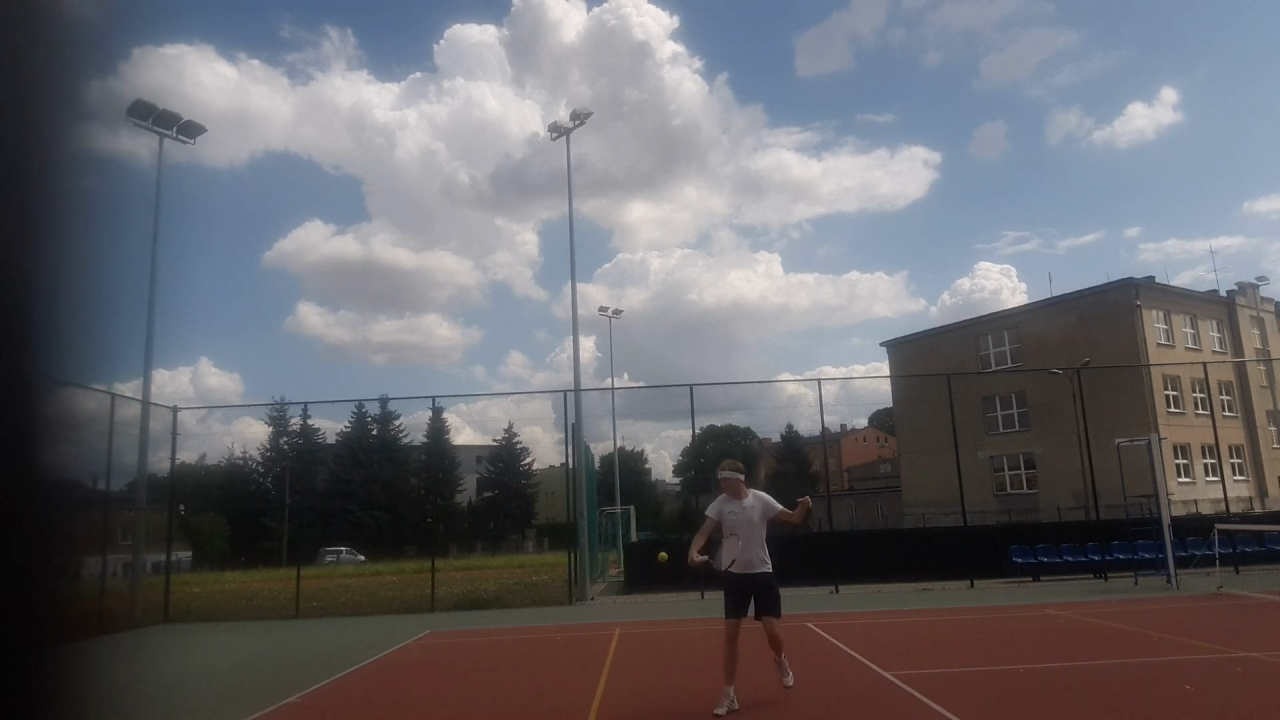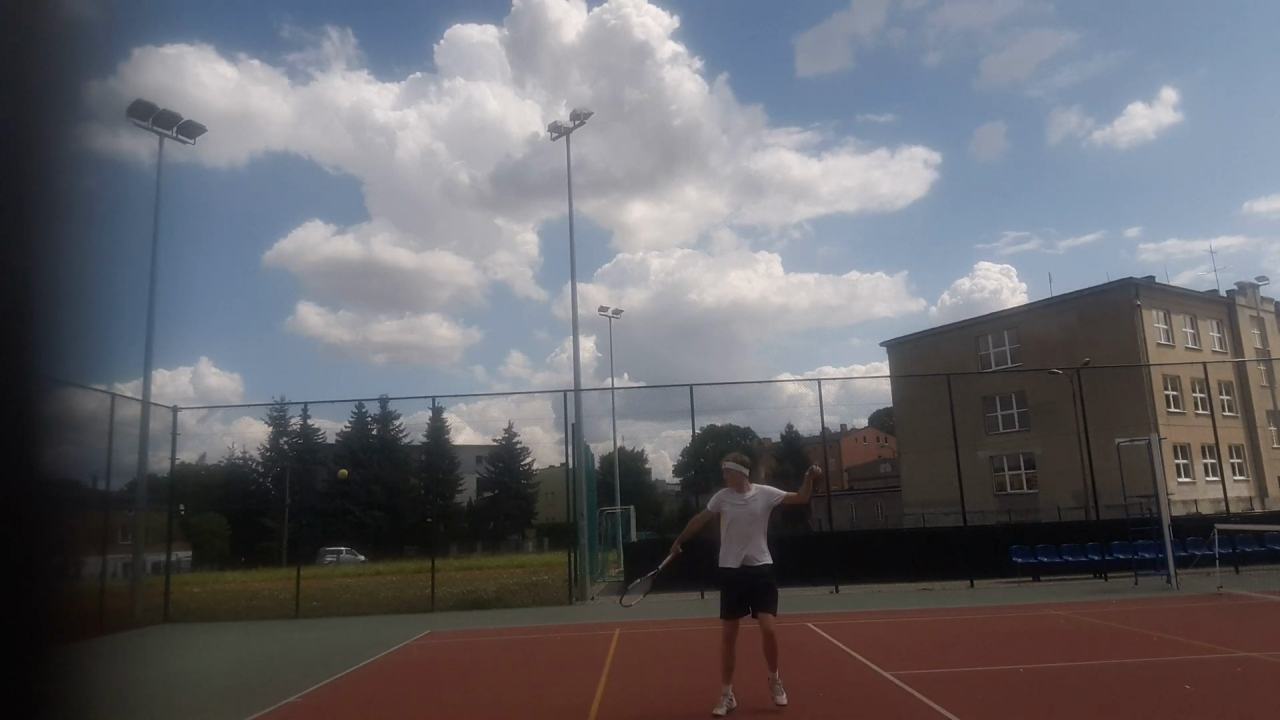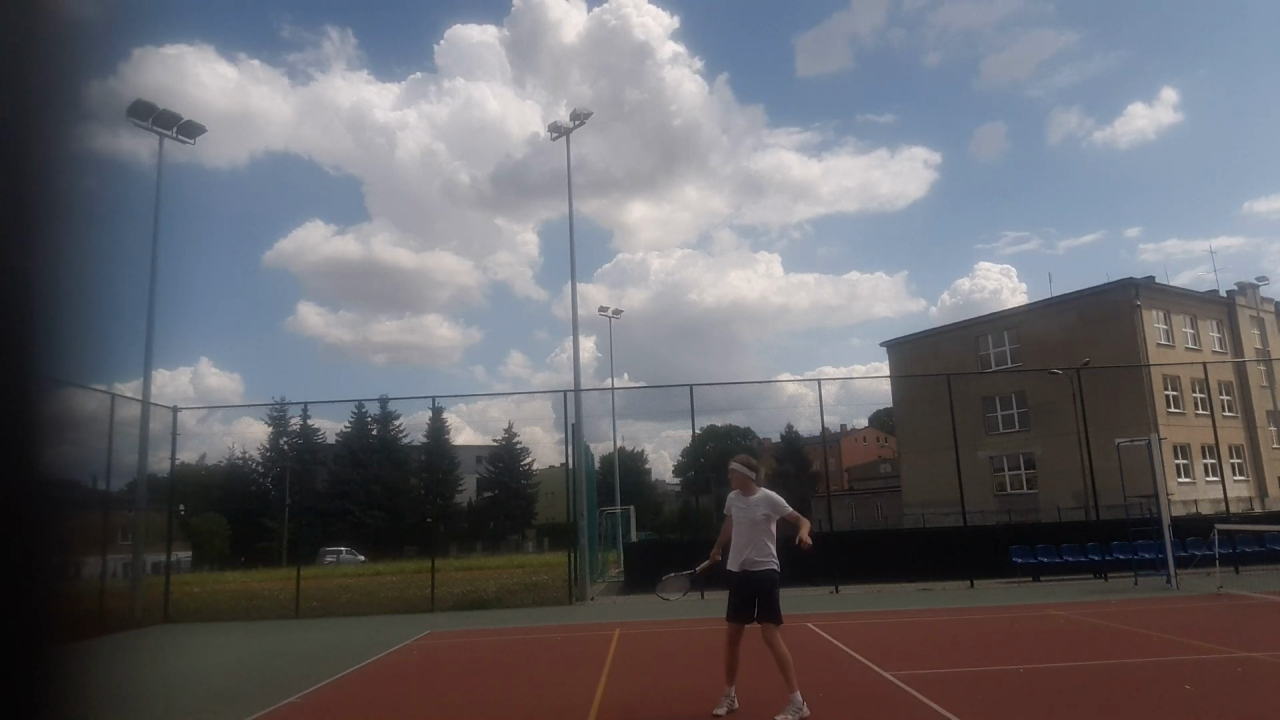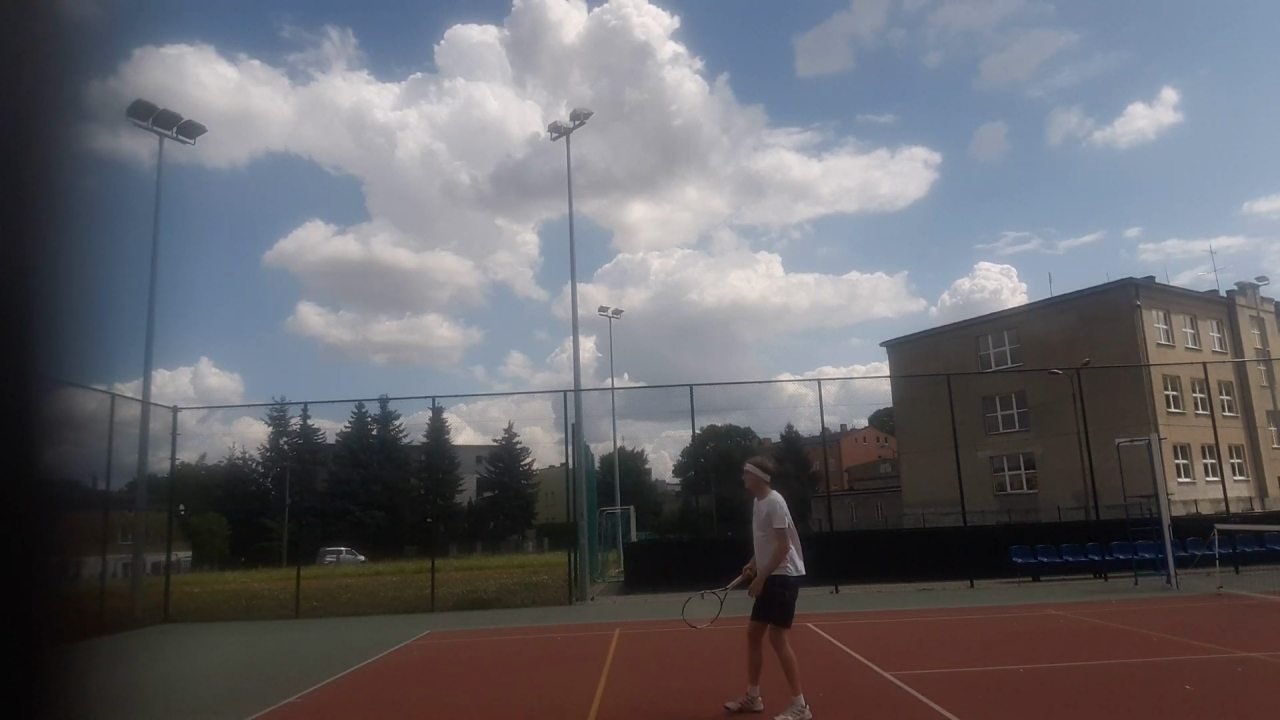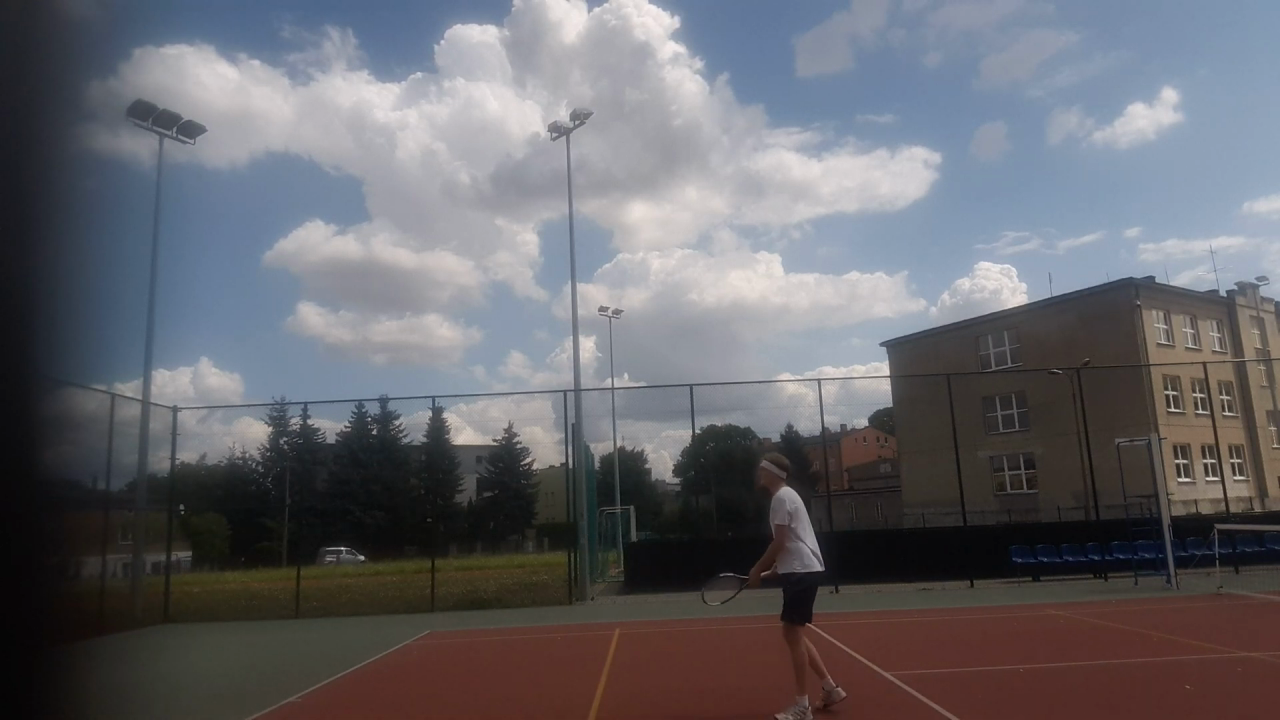
dt=0.2s
person 1, frame 1
left shoulder: (761, 499)
right shoulder: (720, 503)
left elbow: (794, 519)
right elbow: (702, 533)
left wrist: (803, 507)
right wrist: (693, 552)
left hip: (762, 571)
right hip: (734, 575)
left knee: (772, 631)
right knee: (731, 632)
left ankle: (780, 660)
right ankle: (729, 695)
person 1, frame 2
left shoulder: (765, 493)
right shoulder: (722, 496)
left elbow: (802, 498)
right elbow: (700, 519)
left wrist: (809, 479)
right wrist: (678, 541)
left hip: (760, 567)
right hip: (731, 570)
left knee: (769, 628)
right knee: (729, 633)
left ankle: (774, 678)
right ankle: (727, 695)
person 1, frame 3
left shoulder: (769, 499)
right shoulder: (733, 498)
left elbow: (802, 520)
left wrist: (803, 534)
right wrist: (717, 549)
left hip: (765, 573)
right hip: (739, 574)
left knee: (772, 637)
right knee: (732, 636)
right ankle: (729, 696)
person 1, frame 4
left shoulder: (775, 502)
right shoulder: (758, 501)
left elbow: (783, 545)
left wrist: (761, 577)
right wrist: (754, 564)
left hip: (784, 578)
right hip: (768, 577)
left knee: (778, 638)
right knee: (754, 633)
right ankle: (751, 696)
person 1, frame 5
left shoulder: (781, 498)
right shoulder: (786, 495)
left elbow: (779, 543)
left wrist: (757, 570)
right wrist: (774, 569)
left hip: (801, 573)
right hip: (801, 571)
left knee: (793, 636)
right knee: (793, 634)
right ankle: (829, 688)
